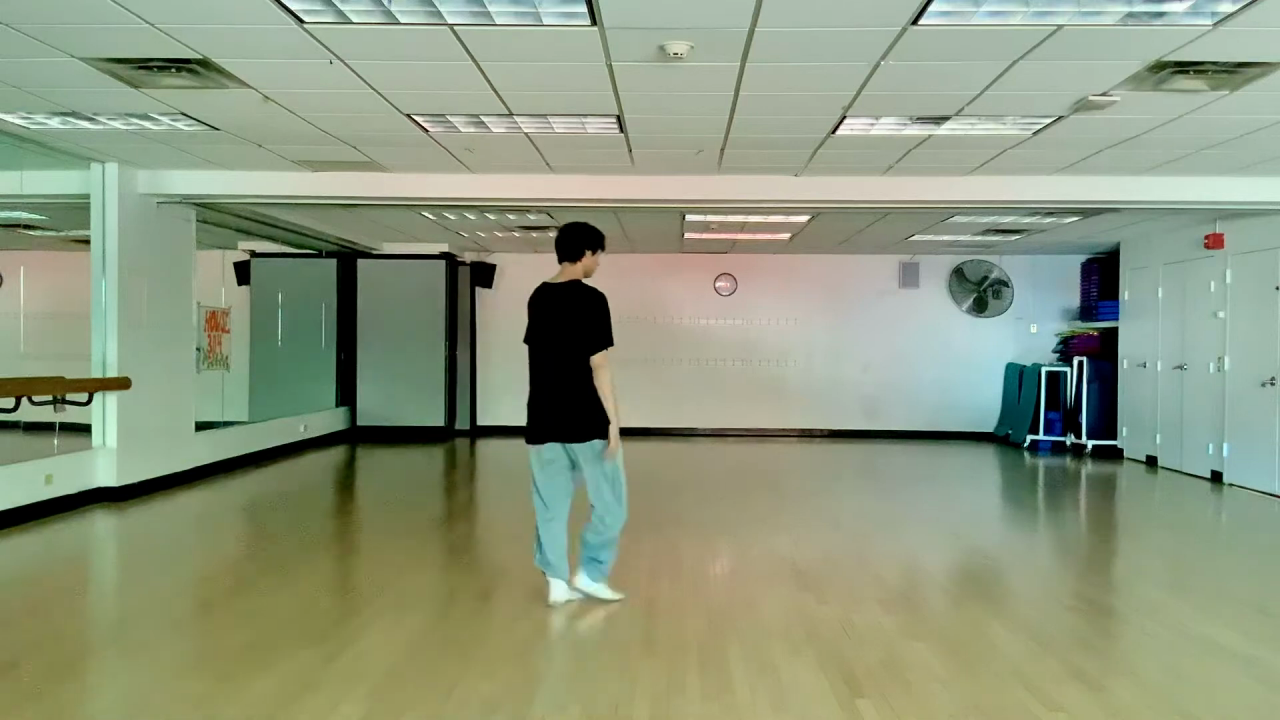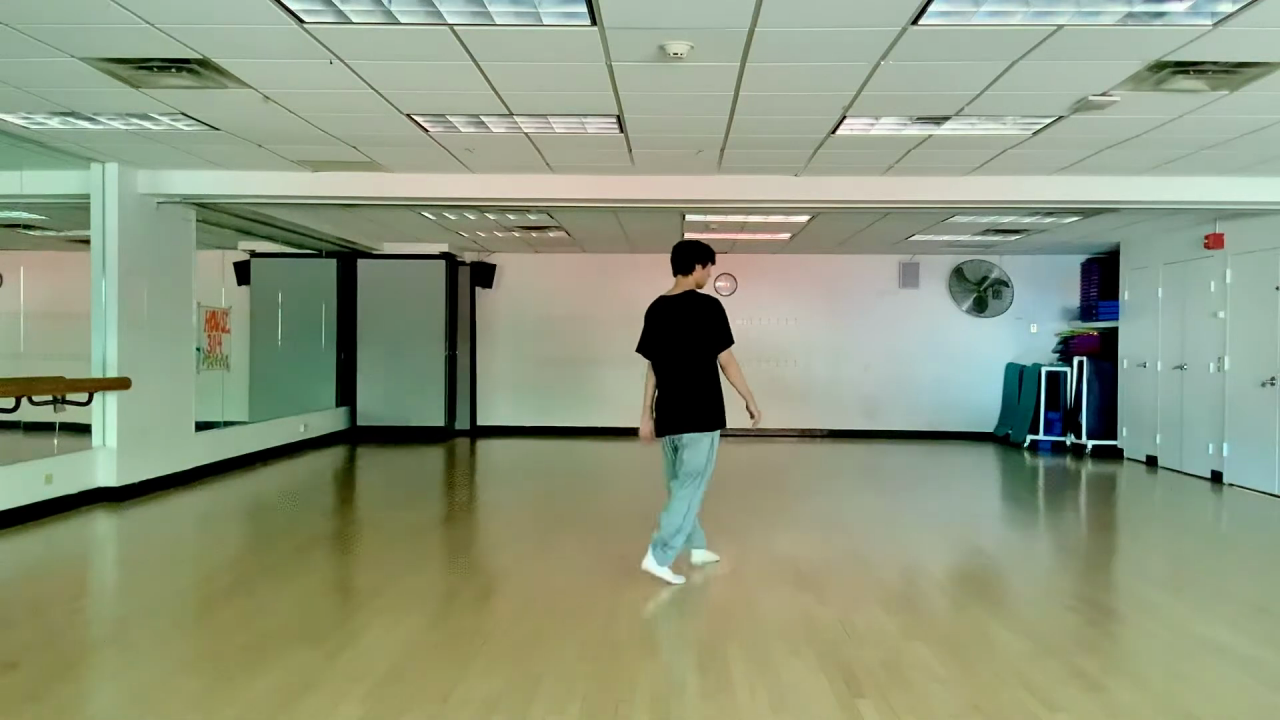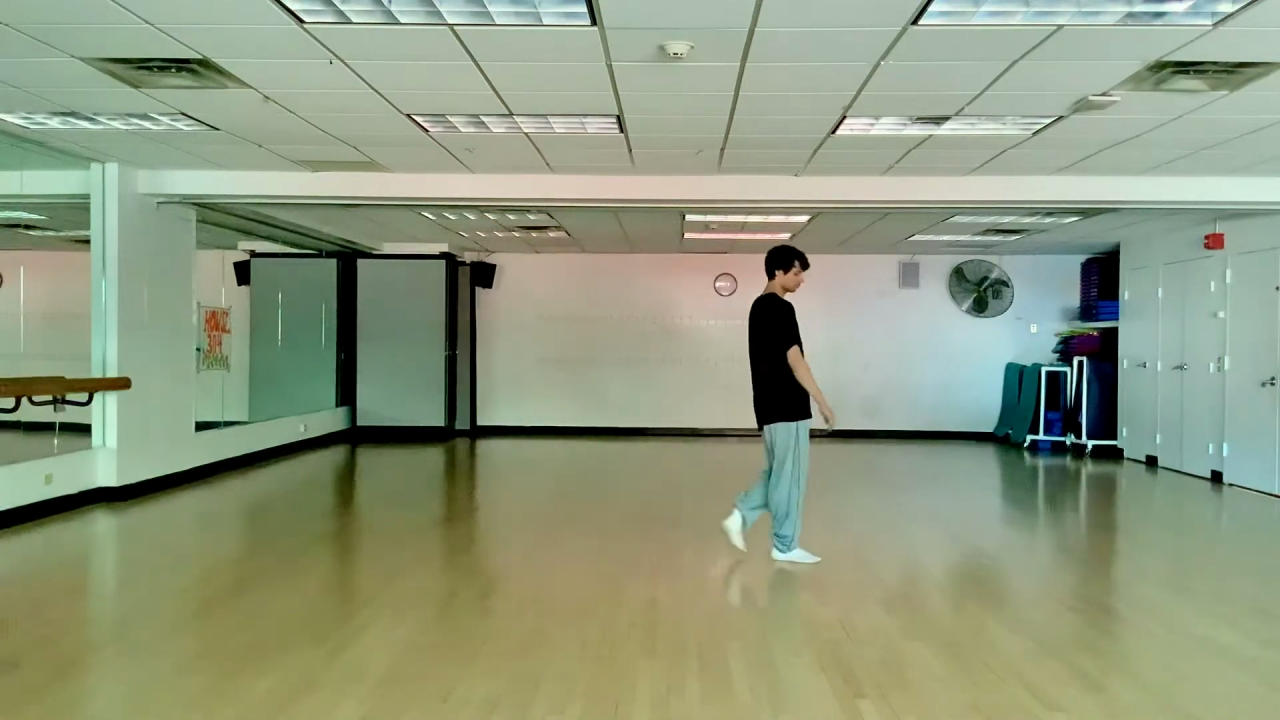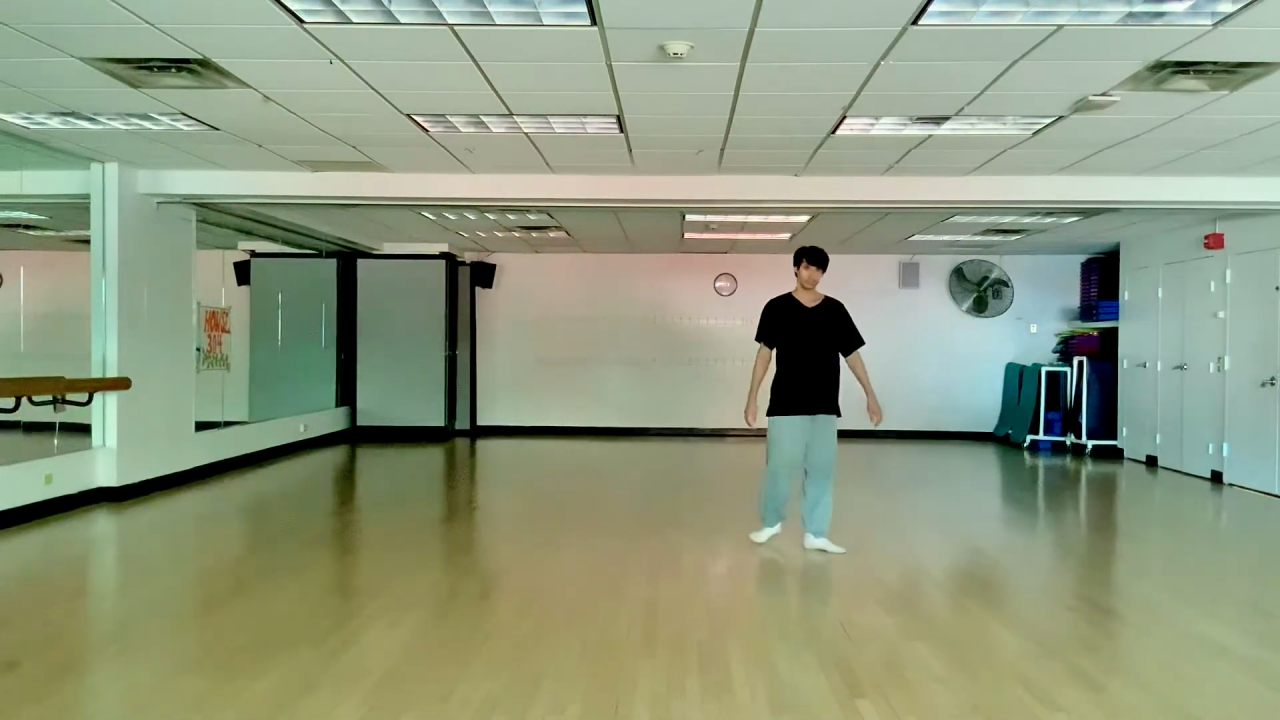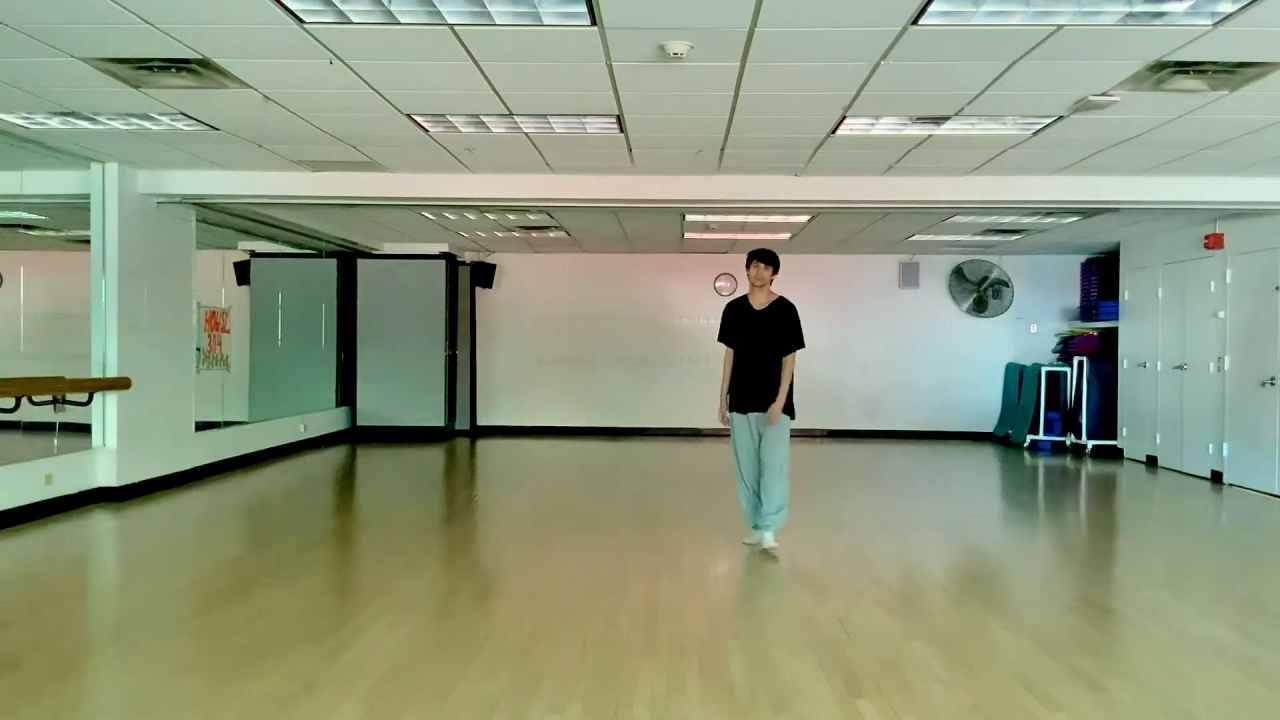
dt=1s
person 1, frame 1
left shoulder: (538, 298)
right shoulder: (590, 299)
right elbow: (598, 364)
right wrist: (612, 422)
left hip: (542, 419)
right hip: (583, 418)
left knee: (551, 502)
right knee: (609, 497)
left ankle: (556, 580)
right ankle: (590, 571)
person 1, frame 2
left shoulder: (655, 309)
right shoulder: (707, 307)
left elbow: (651, 367)
right elbow: (726, 361)
left wrist: (646, 415)
right wrist: (750, 400)
left hip: (668, 413)
right hip: (700, 413)
left knee: (680, 484)
right knee: (690, 487)
left ankle: (696, 547)
right ankle: (659, 554)
person 1, frame 3
left shoulder: (761, 306)
right shoulder: (781, 308)
right elbow: (794, 360)
right wrist: (822, 403)
left hip: (771, 405)
right hip: (786, 407)
left knee: (777, 472)
right knee: (790, 477)
left ankle: (740, 516)
right ankle: (785, 546)
person 1, frame 4
left shoulder: (835, 310)
right shoulder: (776, 308)
left elbow: (852, 354)
right elbow: (764, 354)
left wrist: (870, 395)
right wrist: (752, 398)
left hip: (824, 405)
right hip: (786, 403)
left knee: (822, 468)
right knee: (780, 465)
left ankle: (816, 534)
right ankle: (771, 522)
person 1, frame 5
left shoulder: (785, 310)
right shoulder: (733, 310)
left elbow: (789, 359)
right elbow: (730, 354)
left wrist: (781, 401)
right wrist: (723, 397)
left hip: (774, 402)
right hip: (741, 401)
left knee: (774, 464)
right knee: (746, 467)
left ankle: (769, 530)
right ankle: (756, 526)
